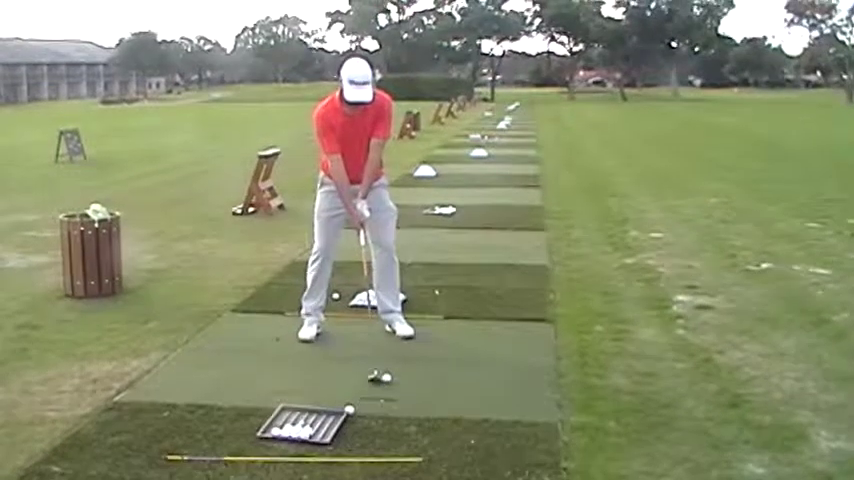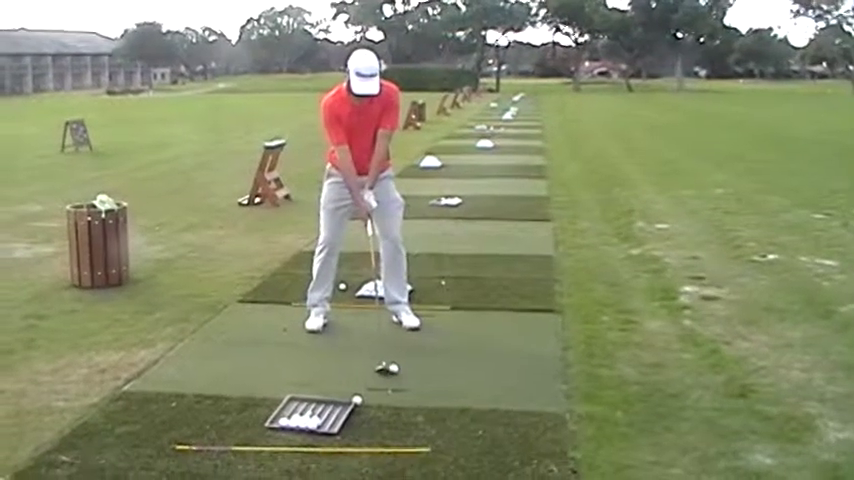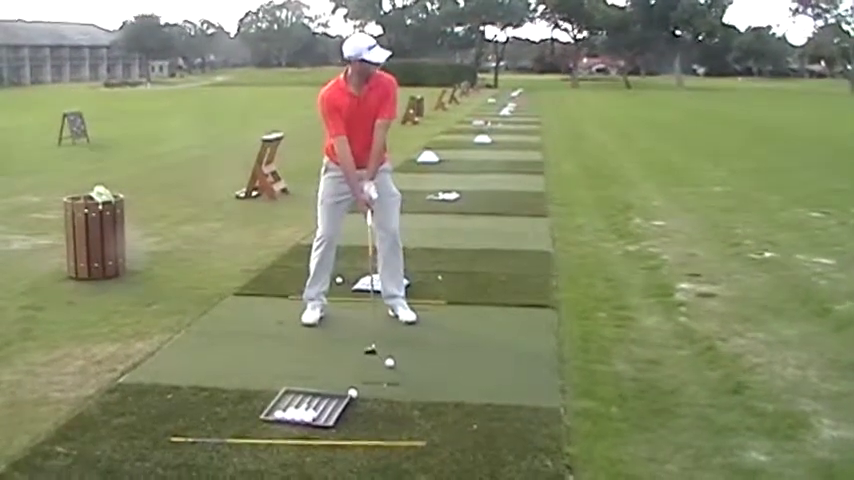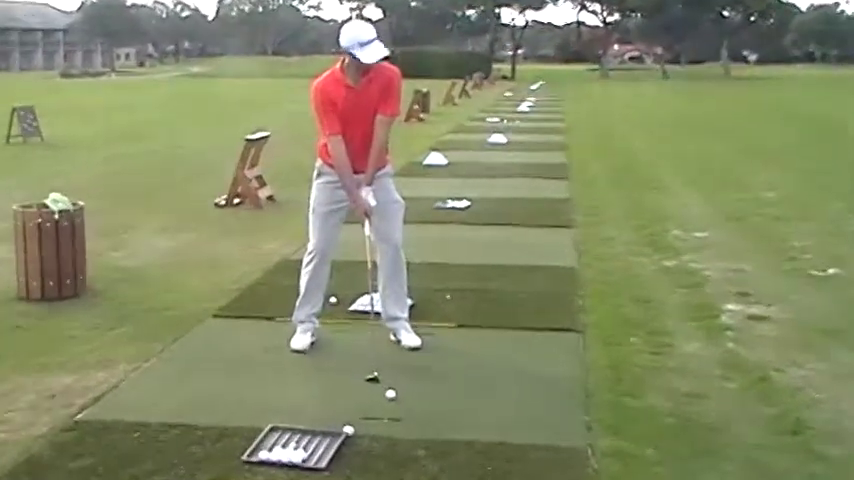
dt=1s
person 1, frame 1
left shoulder: (382, 104)
right shoulder: (324, 113)
left elbow: (375, 153)
right elbow: (335, 163)
left wrist: (363, 198)
right wrist: (351, 208)
left hip: (373, 184)
right hip: (334, 185)
left knee: (385, 248)
right knee: (322, 251)
left ankle: (392, 315)
right ankle: (312, 316)
person 1, frame 2
left shoulder: (390, 94)
right shoulder: (331, 103)
left elbow: (382, 143)
right elbow: (342, 153)
left wrist: (370, 188)
right wrist: (358, 198)
left hip: (379, 176)
right hip: (340, 177)
left knee: (393, 240)
right knee: (328, 241)
left ankle: (399, 306)
right ankle: (318, 307)
person 1, frame 3
left shoulder: (387, 84)
right shoulder: (329, 95)
left elbow: (380, 134)
right elbow: (341, 145)
left wrist: (370, 179)
right wrist: (356, 190)
left hip: (377, 169)
right hip: (338, 170)
left knee: (390, 233)
right knee: (326, 235)
left ankle: (396, 300)
right ankle: (314, 301)
person 1, frame 4
left shoulder: (390, 77)
right shoulder: (323, 88)
left elbow: (381, 133)
right elbow: (335, 145)
left wrist: (368, 184)
right wrist: (354, 195)
left hip: (377, 173)
right hip: (332, 174)
left knee: (392, 245)
right knee: (319, 249)
left ankle: (398, 322)
right ankle: (305, 324)
